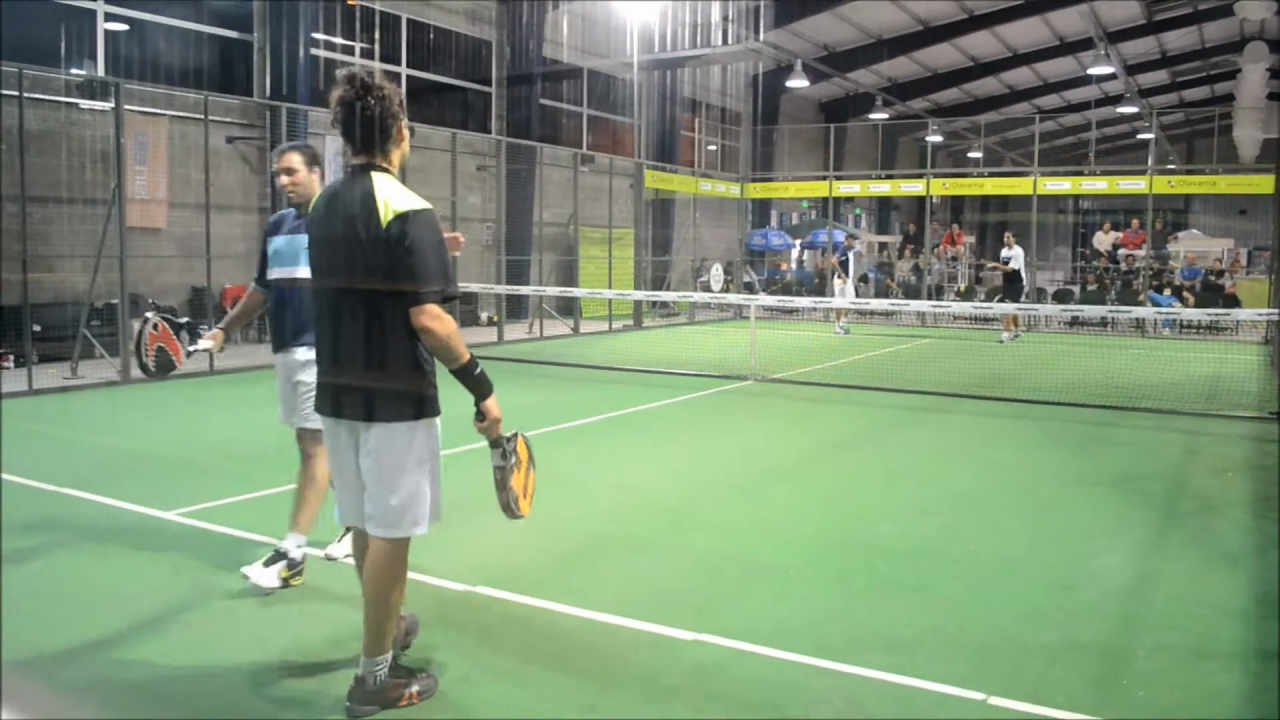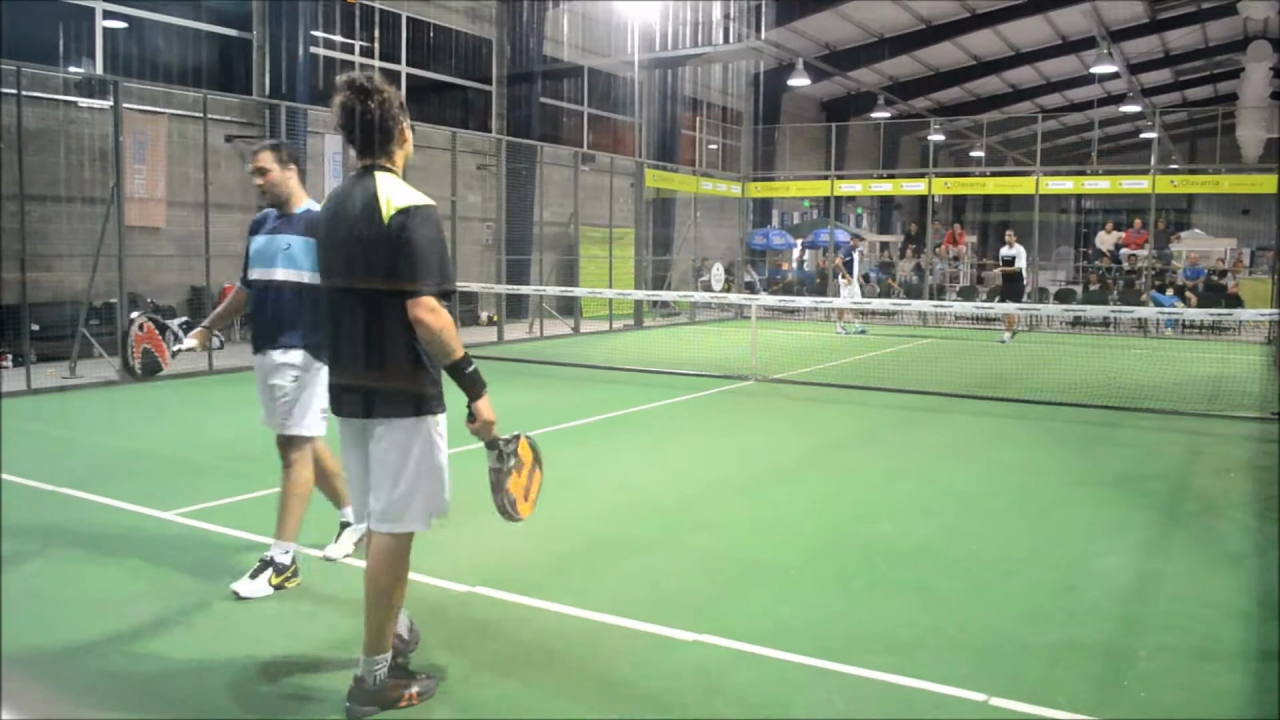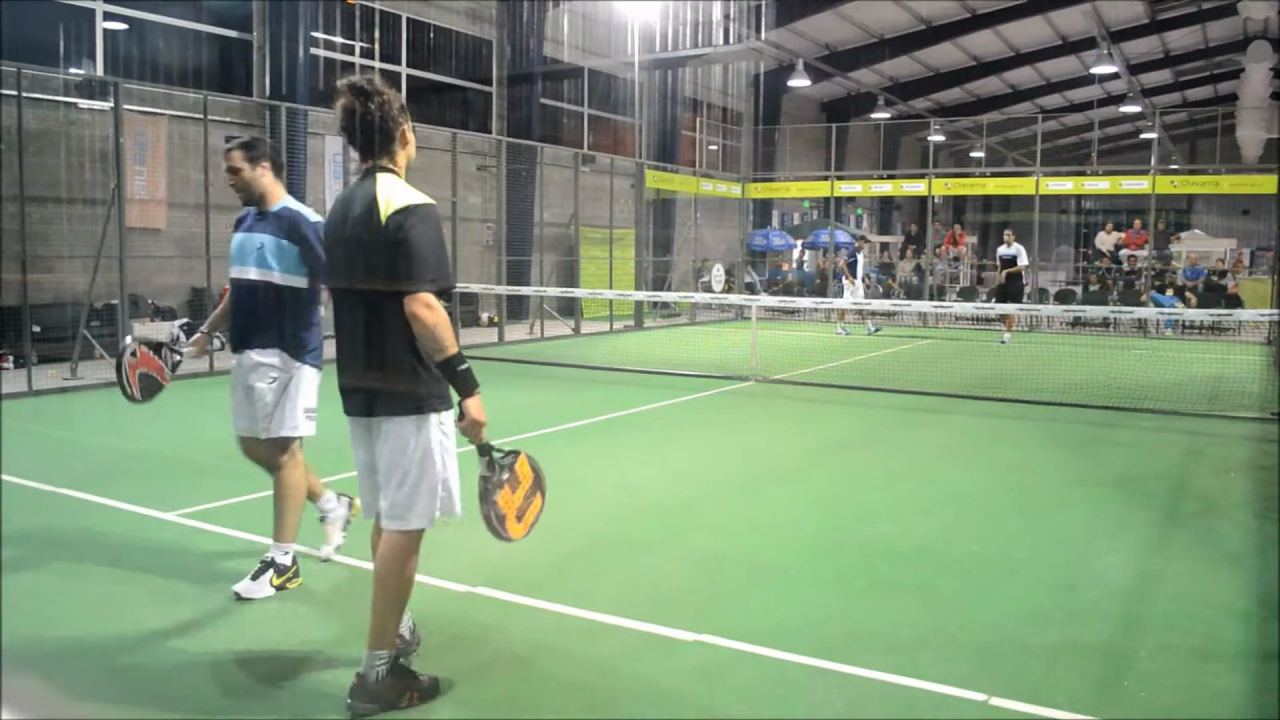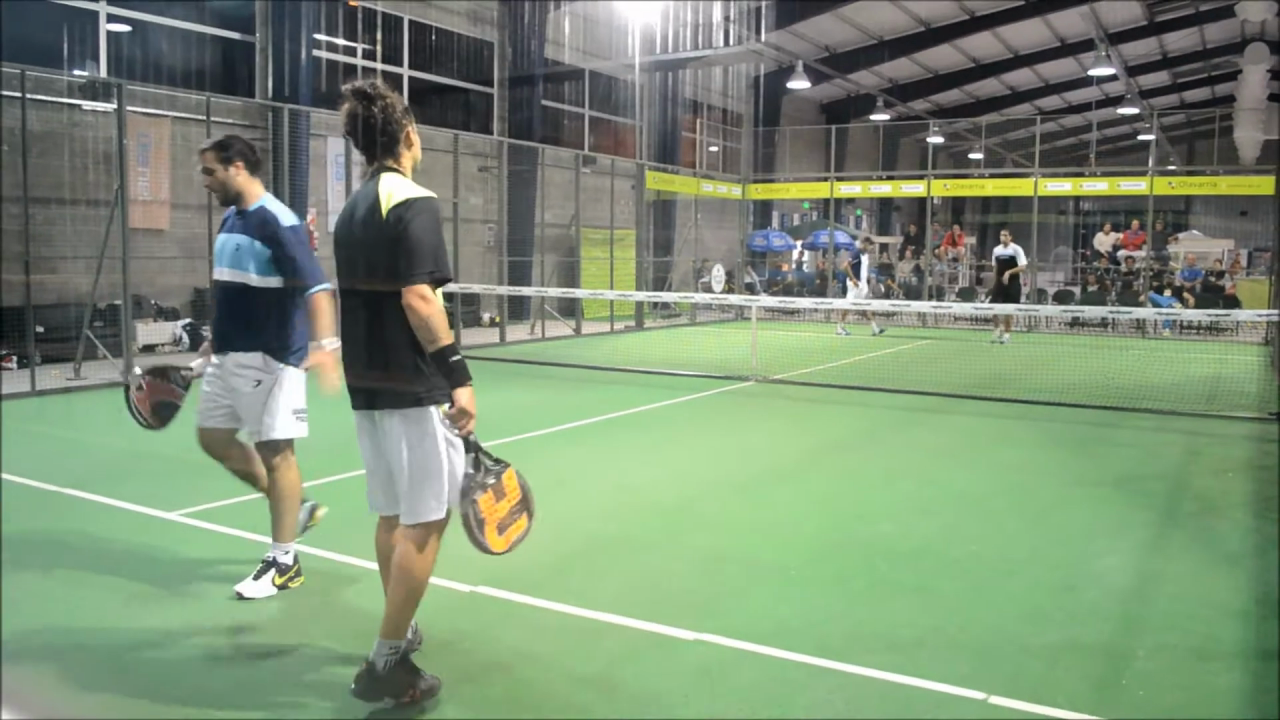
dt=0.1s
person 1, frame 1
left shoulder: (325, 204)
right shoulder: (407, 210)
right elbow: (428, 316)
right wrist: (481, 388)
left hip: (338, 392)
right hip: (396, 399)
left knee: (366, 523)
right knee: (390, 532)
left ankle: (383, 629)
person 1, frame 2
left shoulder: (333, 207)
right shoulder: (410, 207)
right elbow: (423, 311)
right wrist: (475, 387)
left hip: (348, 391)
right hip: (401, 395)
left knee: (376, 522)
right knee: (393, 529)
left ankle: (390, 631)
person 1, frame 3
left shoulder: (342, 208)
right shoulder: (410, 206)
right elbow: (422, 307)
right wrist: (467, 385)
left hip: (361, 390)
right hip: (409, 395)
left knee: (386, 519)
right knee: (408, 528)
left ankle: (396, 634)
person 1, frame 4
left shoulder: (351, 210)
right shoulder: (412, 201)
right elbow: (418, 299)
right wrist: (459, 377)
left hip: (368, 388)
right hip: (412, 389)
left knee: (394, 515)
right knee: (426, 520)
left ankle: (399, 631)
right ankle: (384, 663)
person 2, frame 1
right shoulder: (277, 227)
right elbow: (263, 287)
right wrist: (224, 327)
right hip: (288, 352)
left knee: (313, 443)
right knee: (318, 442)
left ankle: (290, 555)
person 2, frame 2
right shoulder: (260, 225)
right elbow: (247, 287)
right wrist: (209, 327)
left hip: (308, 355)
right hip: (267, 354)
left knee: (295, 447)
right knee: (304, 444)
left ankle: (282, 561)
right ankle: (351, 517)
person 2, frame 3
left shoulder: (302, 222)
right shoulder: (244, 220)
right wrist: (208, 331)
left hip: (286, 357)
right hip: (246, 355)
left knee: (280, 450)
right knee: (256, 447)
left ankle: (282, 561)
right ankle: (334, 506)
person 2, frame 4
left shoulder: (279, 222)
right shoulder: (231, 221)
left elbow: (314, 285)
left wrist: (324, 343)
right wrist: (214, 341)
left hip: (270, 358)
right hip: (230, 356)
left knee: (274, 452)
right knee: (213, 438)
left ankle: (283, 560)
right ankle: (297, 508)
